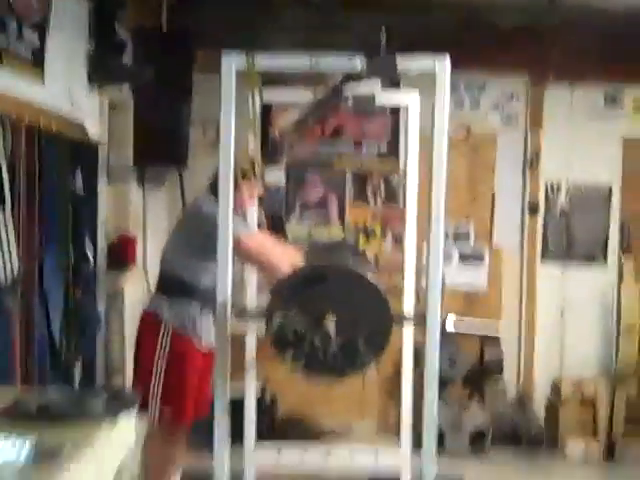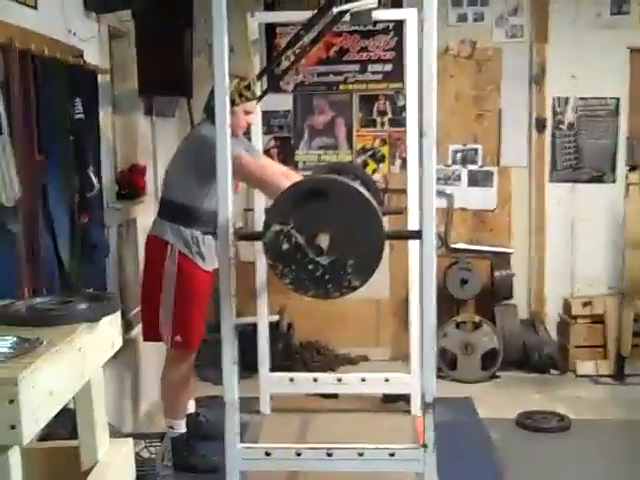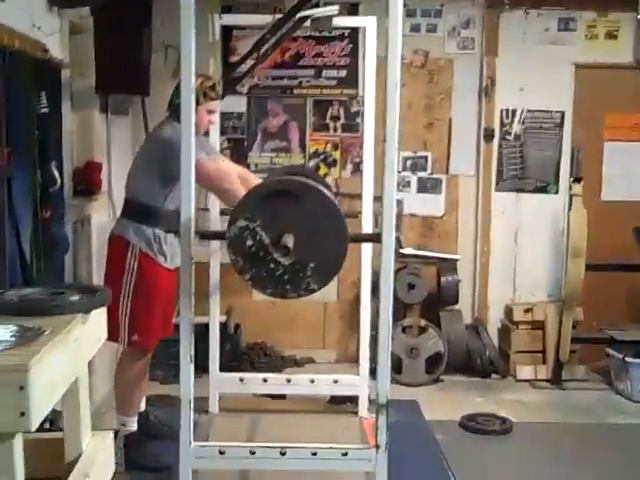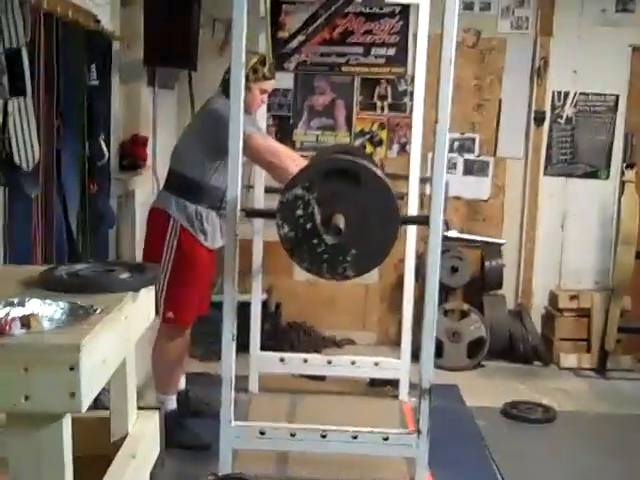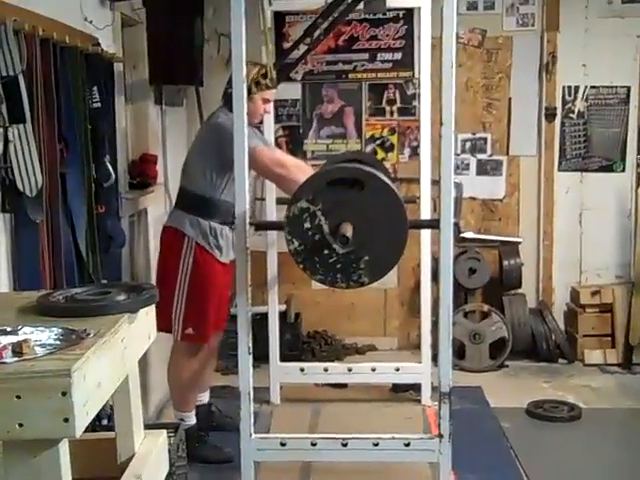
dt=1s
person 1, frame 1
left shoulder: (228, 215)
right shoulder: (208, 212)
left elbow: (270, 246)
right elbow: (259, 254)
left hip: (199, 328)
right hip: (174, 325)
left knee: (183, 417)
right knee: (167, 420)
person 1, frame 2
left shoulder: (231, 141)
right shoulder: (207, 139)
left elbow: (275, 168)
right elbow: (262, 178)
left hip: (199, 248)
right hip: (177, 247)
left knee: (191, 341)
right knee: (181, 346)
left ankle: (188, 416)
right ankle: (175, 440)
person 1, frame 3
left shoulder: (190, 140)
right shoulder: (169, 138)
left elbow: (232, 169)
right elbow: (218, 182)
left hip: (161, 248)
right hip: (139, 247)
left knee: (148, 342)
right knee: (136, 346)
left ankle: (139, 417)
right ankle: (125, 436)
person 1, frame 4
left shoulder: (238, 117)
right shoulder: (221, 113)
left elbow: (282, 151)
right elbow: (271, 160)
left hip: (201, 223)
right hip: (180, 221)
left knee: (185, 318)
right knee: (173, 321)
left ankle: (179, 395)
right ankle: (167, 414)
person 1, frame 5
left shoulder: (244, 130)
right shoulder: (225, 126)
left elbow: (290, 162)
right elbow: (279, 171)
left hip: (216, 240)
right hip: (194, 239)
left knee: (211, 333)
right knee: (191, 339)
left ankle: (202, 408)
right ankle: (187, 431)
